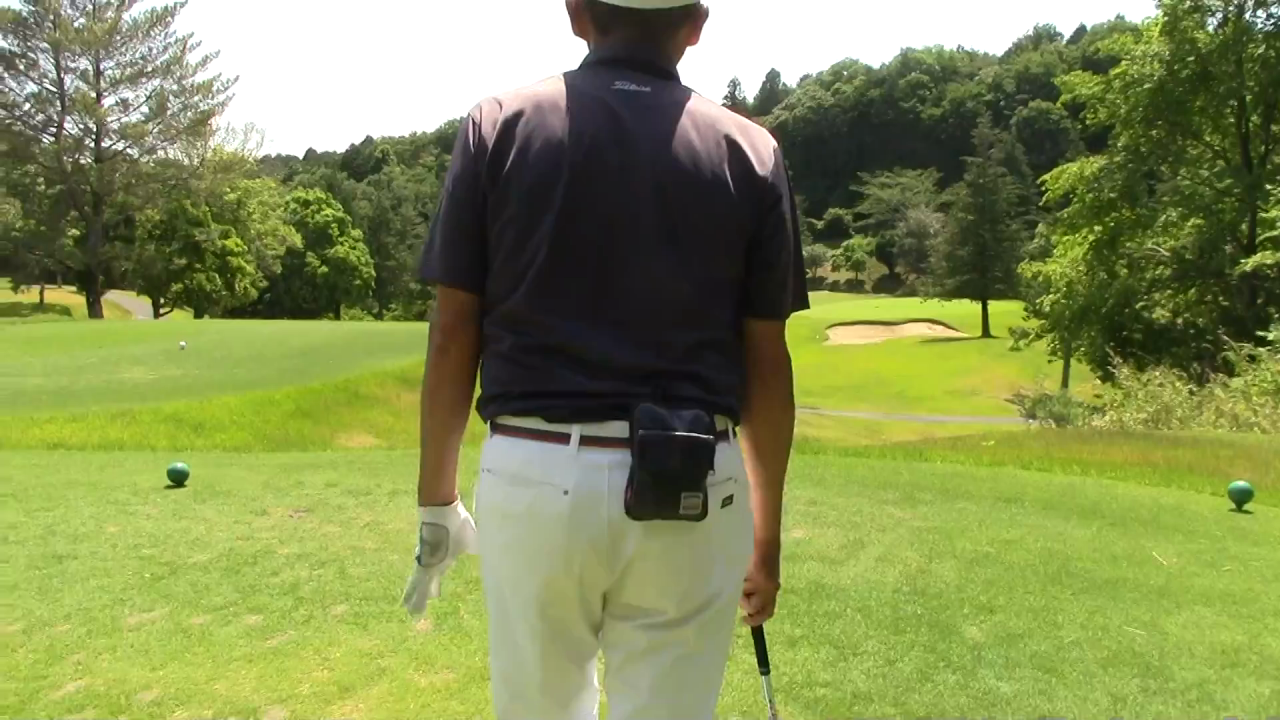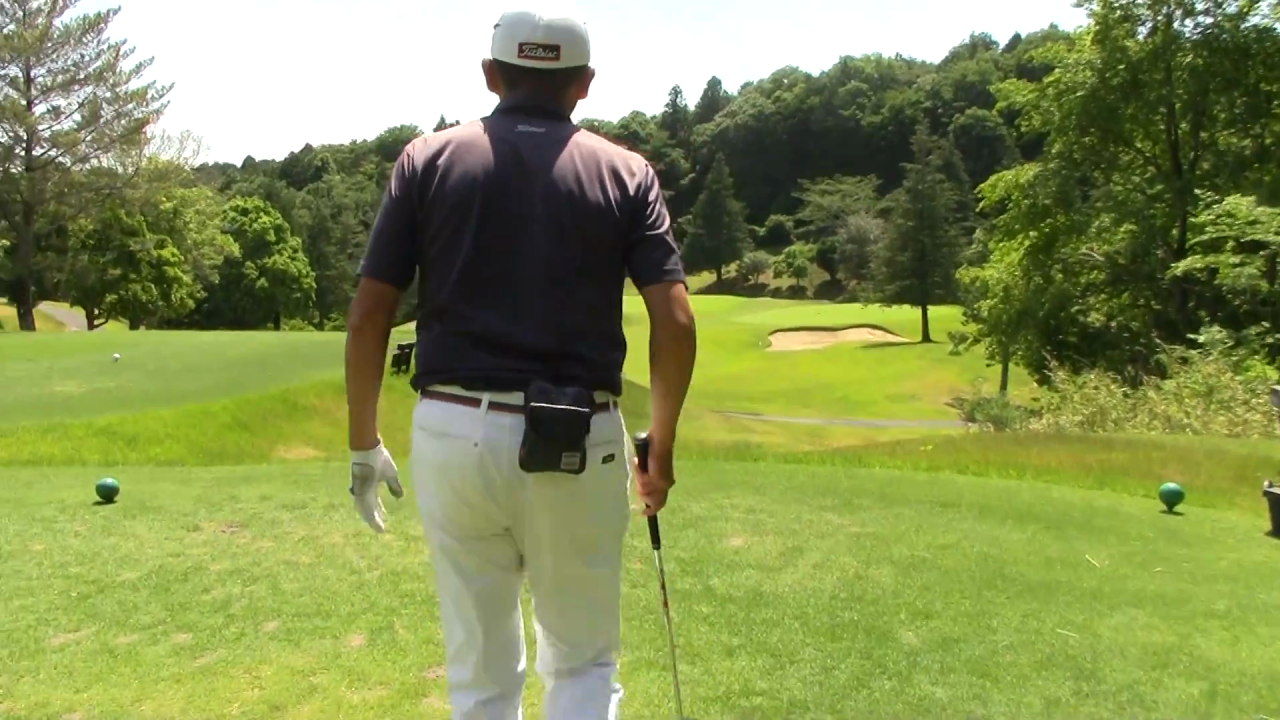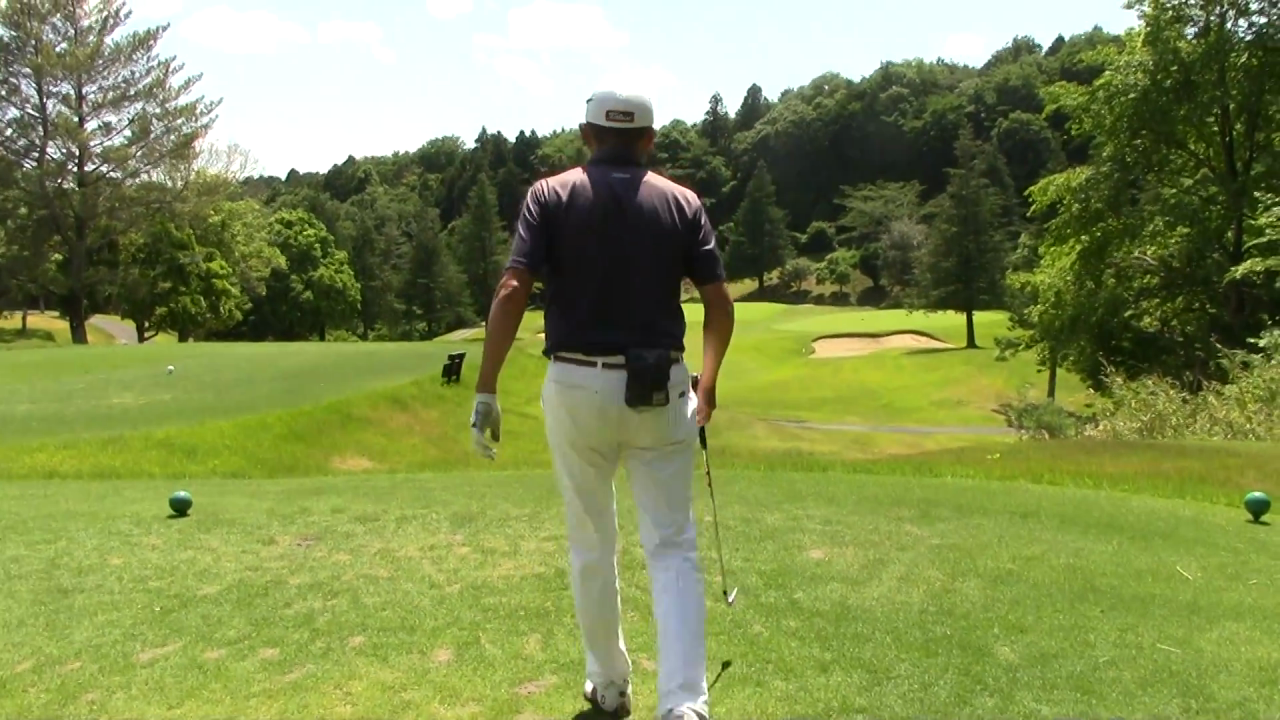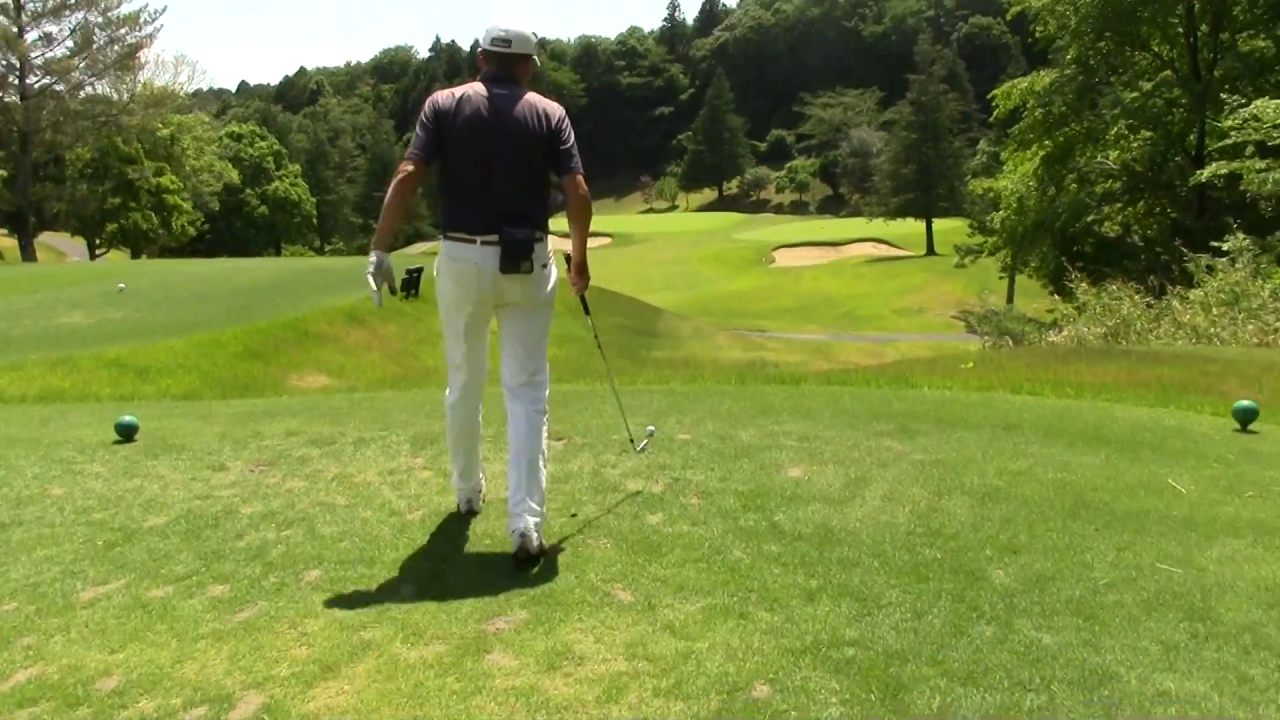
dt=1s
person 1, frame 1
left shoulder: (498, 126)
right shoulder: (748, 150)
left elbow: (452, 335)
right elbow: (766, 361)
left wrist: (436, 502)
right wrist: (767, 530)
left hip: (533, 479)
right hip: (689, 493)
person 1, frame 2
left shoulder: (427, 158)
right shoulder: (624, 171)
left elbow: (368, 313)
right elbow: (675, 320)
left wrist: (364, 445)
right wrist: (662, 443)
left hip: (453, 434)
right hip: (579, 443)
person 1, frame 3
left shoulder: (551, 194)
right shoulder: (681, 201)
left elbow: (512, 292)
right elbow: (720, 303)
left wrist: (486, 392)
right wrist: (707, 381)
left hip: (576, 388)
right hip: (658, 390)
left knee: (592, 542)
right knee: (672, 550)
person 1, frame 4
left shoulder: (445, 103)
right shoulder: (550, 113)
left elbow: (408, 175)
right elbow: (577, 194)
left wrist: (379, 249)
right wrist: (580, 257)
left hip: (462, 259)
right hip: (527, 262)
left knee: (464, 381)
right knee: (527, 391)
left ankle: (468, 489)
right ankle: (526, 525)
